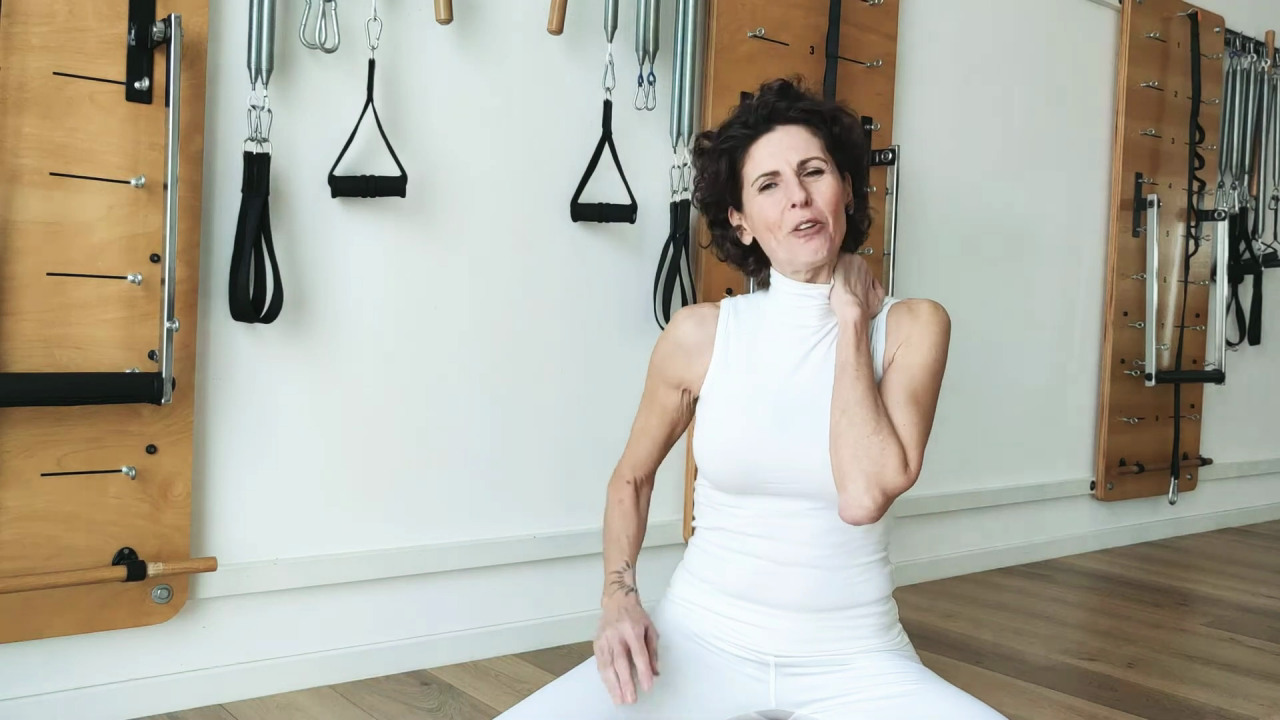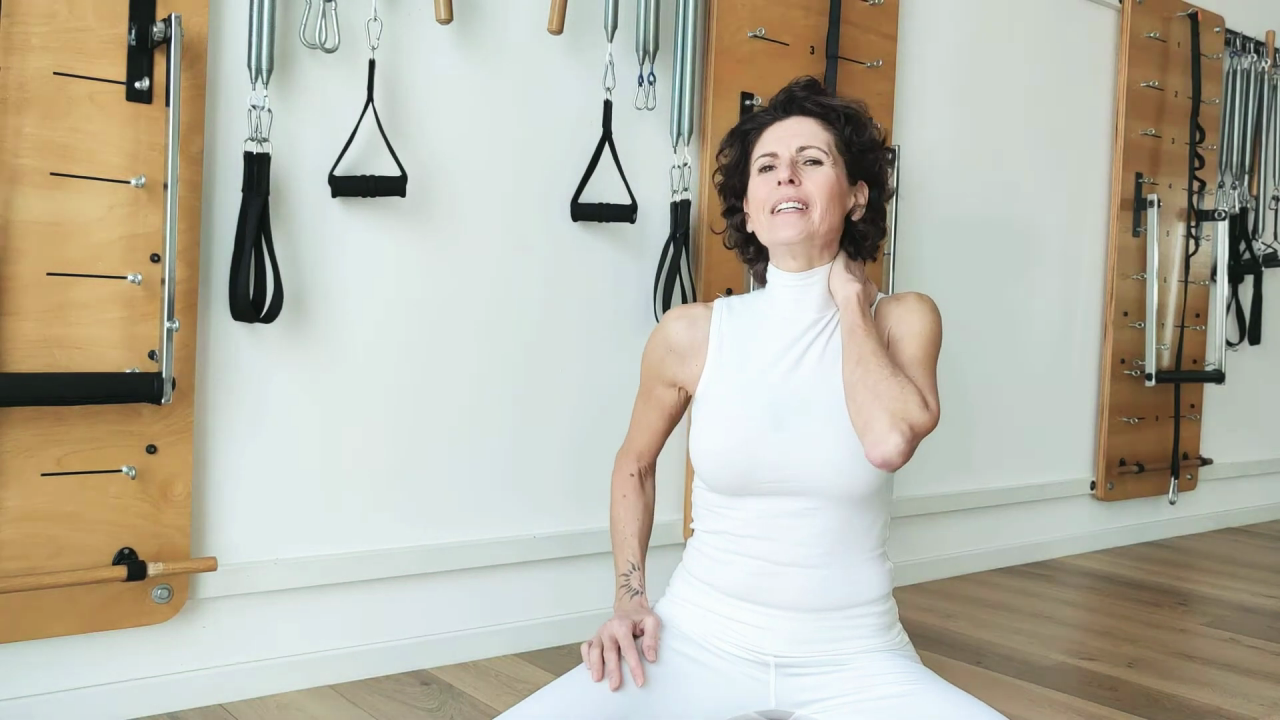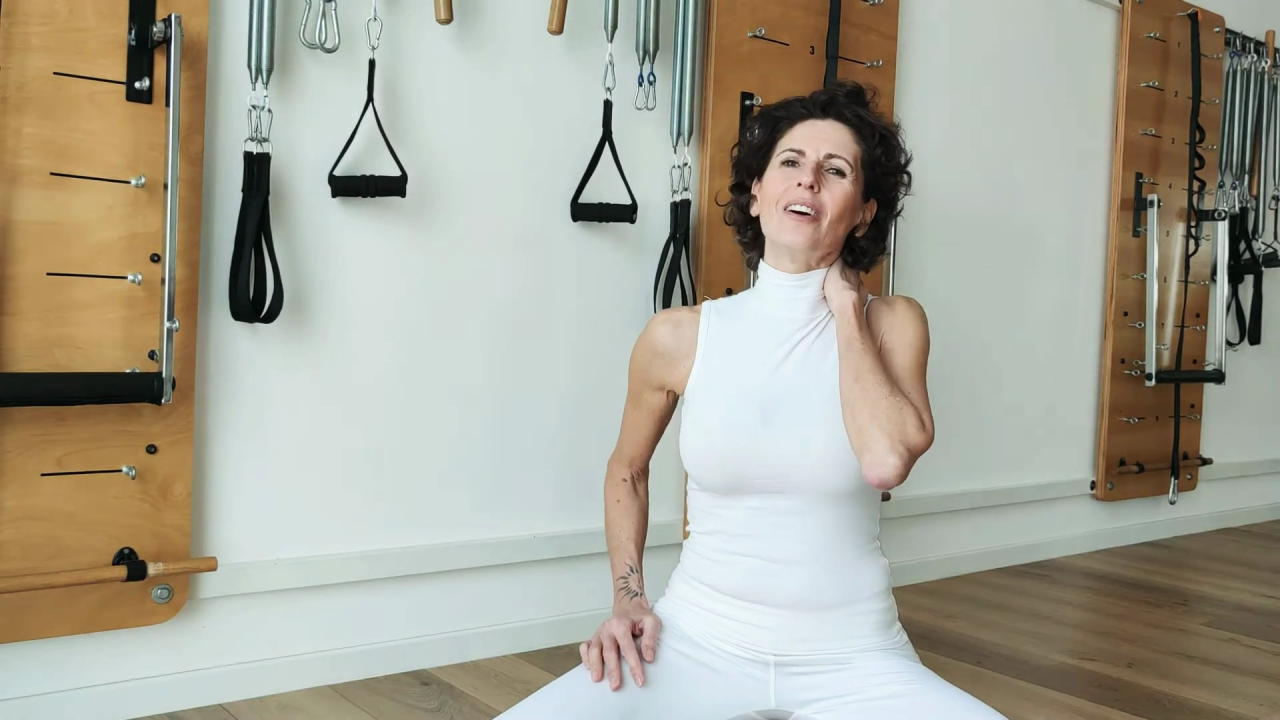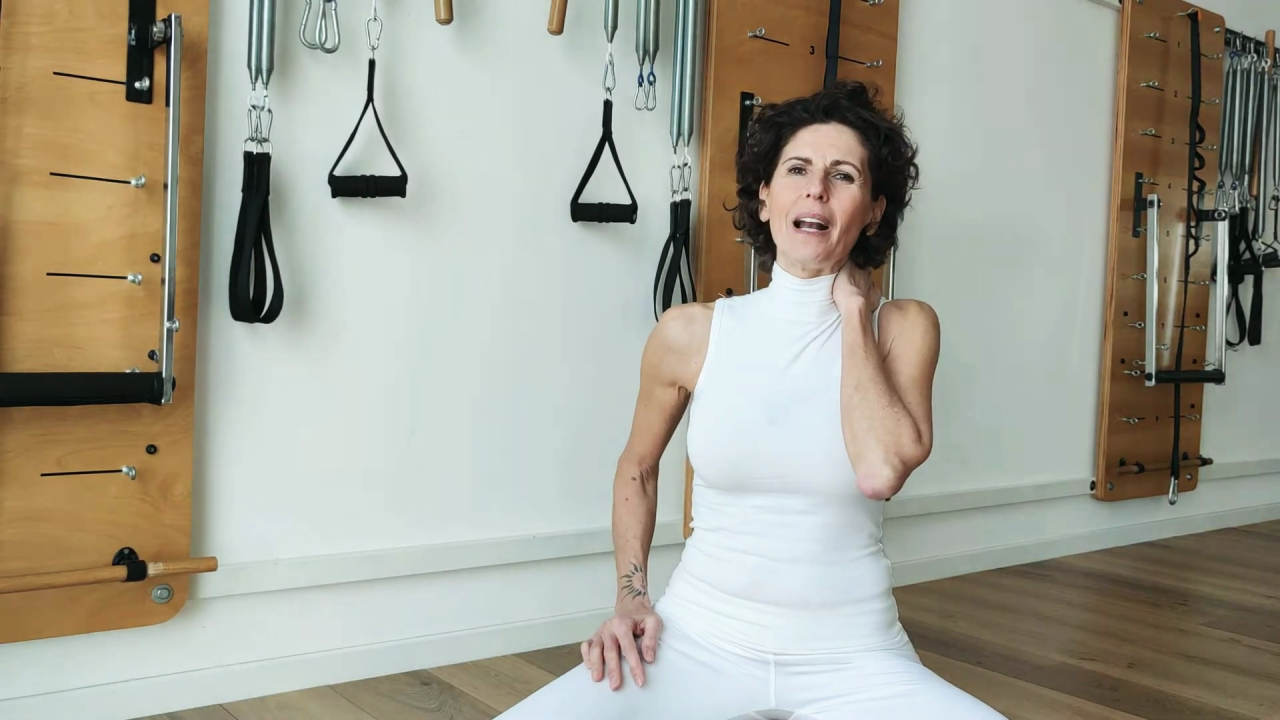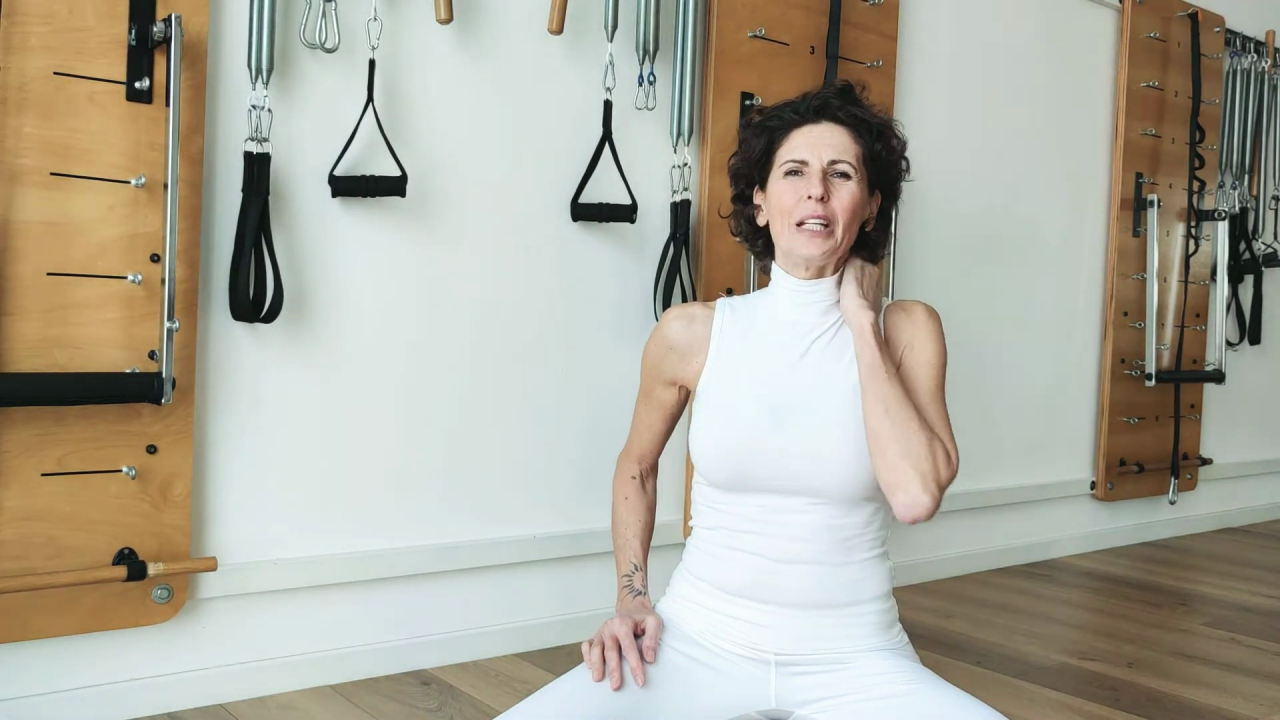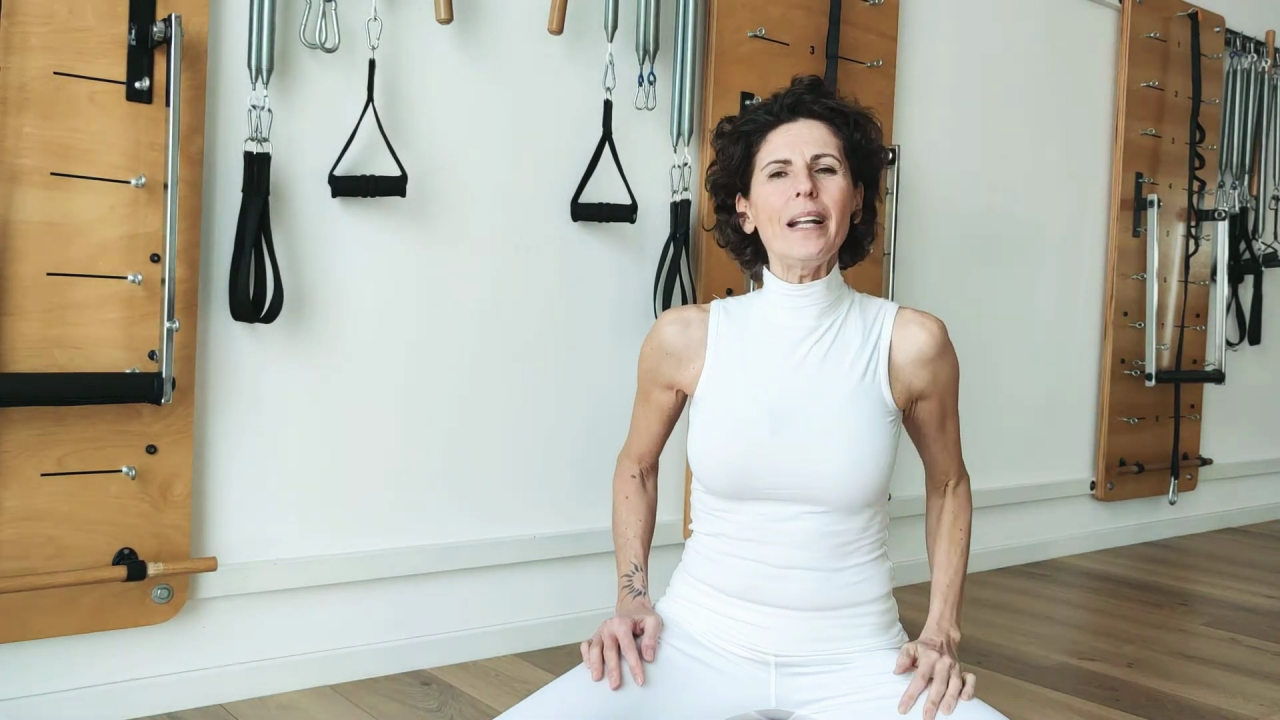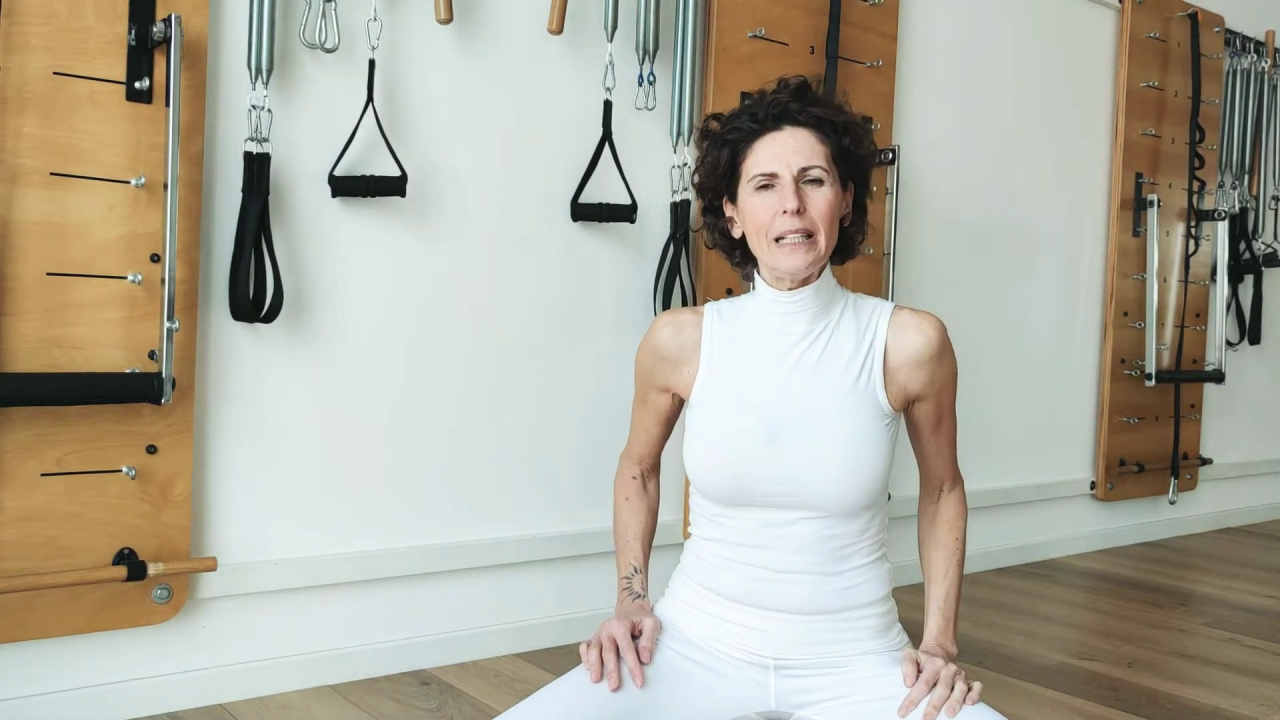
dt=0.7s
person 1, frame 1
left shoulder: (911, 327)
right shoulder: (698, 335)
left elbow: (865, 496)
right elbow: (630, 480)
left wrist: (851, 319)
right wrist: (618, 598)
left hip: (852, 661)
right hip: (701, 640)
person 1, frame 2
left shoulder: (904, 318)
right shoulder: (691, 333)
left elbow: (890, 441)
right elbow: (633, 466)
left wrist: (851, 297)
right wrist: (629, 600)
left hip: (851, 660)
right hip: (699, 641)
person 1, frame 3
left shoulder: (892, 322)
right shoulder: (677, 335)
left elbow: (887, 461)
right elbow: (626, 470)
left wrist: (846, 308)
right wrist: (627, 600)
left hip: (851, 660)
right hip: (698, 642)
person 1, frame 4
left shoulder: (903, 326)
right shoulder: (689, 332)
left elbow: (882, 470)
right elbow: (636, 467)
left wrist: (854, 310)
right wrist: (630, 599)
left hip: (849, 657)
right hip: (700, 639)
person 1, frame 5
left shoulder: (906, 329)
right shoulder: (690, 331)
left elbow: (916, 494)
right elbow: (637, 466)
left wrist: (860, 319)
right wrist: (630, 599)
left hip: (852, 659)
right hip: (698, 640)
person 1, frame 6
left shoulder: (910, 342)
right shoulder: (684, 336)
left elbow: (948, 484)
right elbow: (636, 466)
left wrist: (941, 633)
right wrist: (630, 599)
left hip: (851, 659)
right hip: (699, 641)
person 1, frame 7
left shoulder: (908, 342)
right shoulder: (678, 339)
left elbow: (942, 488)
right elbow: (638, 468)
left wrist: (940, 643)
right wrist: (630, 601)
left hip: (851, 662)
right hip: (698, 645)
